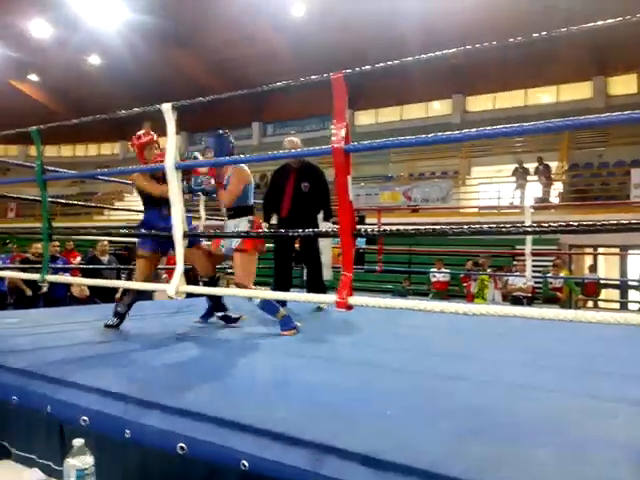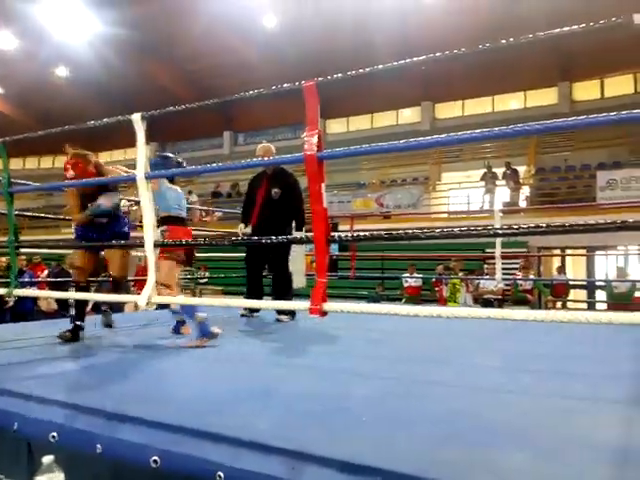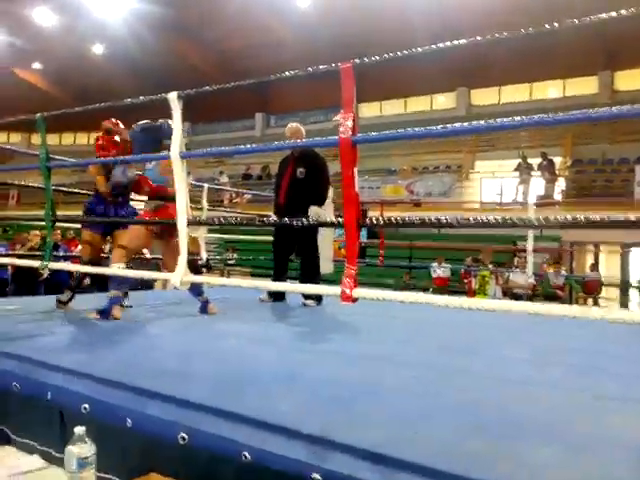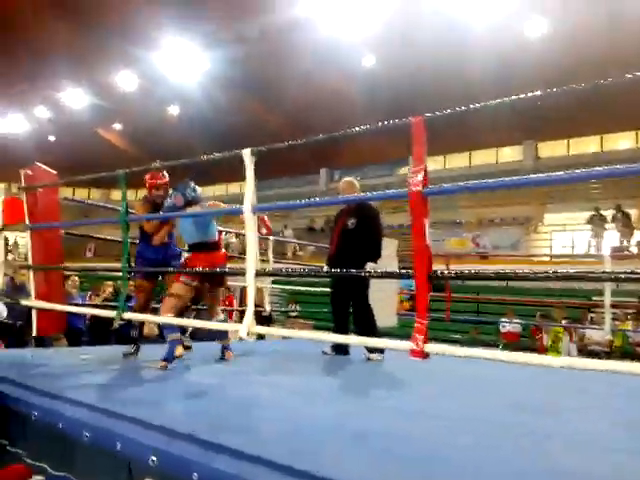
dt=0.3s
person 1, frame 1
left shoulder: (241, 171)
right shoulder: (223, 170)
left elbow: (227, 201)
left wrist: (217, 182)
left hip: (244, 228)
right hip: (231, 228)
left knee: (243, 283)
left ankle: (286, 319)
person 1, frame 2
left shoulder: (155, 183)
right shoulder: (178, 191)
left hip: (171, 236)
right hip: (183, 235)
left knee: (166, 289)
right knee: (161, 284)
left ankle: (205, 328)
right ankle: (181, 323)
person 1, frame 3
left shoulder: (166, 160)
right shoulder: (159, 158)
left elbow: (174, 191)
left wrist: (151, 189)
left hip: (160, 212)
right hip: (168, 213)
left knee: (119, 254)
right knee: (174, 265)
left ankle: (114, 305)
right ankle: (204, 302)
person 1, frame 4
right shoulder: (210, 207)
left hip: (196, 262)
right hip: (217, 259)
left knee: (167, 309)
right knee: (213, 309)
left ankle: (175, 347)
right ankle: (226, 349)
person 2, frame 1
right shoulder: (139, 176)
right elbow: (161, 192)
right hip: (153, 227)
left knee: (208, 268)
right knee: (140, 278)
left ankle: (220, 310)
right ankle: (119, 314)
person 2, frame 2
left shoulder: (106, 175)
right shoulder: (74, 190)
right elbow: (76, 219)
right wrist: (91, 212)
left hip: (115, 231)
right hip: (89, 232)
left knee: (119, 273)
right knee: (80, 275)
left ankle: (107, 308)
right ankle: (77, 325)
person 2, frame 3
left shoulder: (125, 152)
right shoulder: (95, 167)
right elbow: (104, 190)
right wrist: (114, 183)
left hip: (122, 212)
right hip: (99, 211)
right knee: (89, 255)
right ankle: (71, 290)
person 2, frame 4
right shoulder: (143, 205)
right elbow: (150, 228)
left hip: (169, 252)
right hip: (148, 254)
right knee: (142, 300)
right ankle: (135, 342)
person 3, frame 1
left shoulder: (313, 171)
right shoulder: (279, 173)
left elbow: (324, 196)
right elbow: (269, 197)
left wrist: (327, 219)
right wrist: (266, 217)
left hip: (307, 222)
right hip: (285, 222)
left knee: (312, 258)
right knee: (281, 259)
left ankle: (317, 296)
person 3, frame 2
left shoulder: (287, 178)
right shoulder: (256, 180)
left elbow: (297, 204)
right elbow: (248, 203)
left wrist: (299, 229)
right wrist: (244, 222)
left hip: (280, 231)
right hip: (259, 231)
left knee: (279, 268)
right knee: (252, 265)
left ankle: (284, 309)
person 3, frame 3
left shoulder: (314, 159)
right shoulder: (285, 161)
left elbow: (323, 184)
left wrist: (317, 204)
right wrist: (276, 211)
left hip: (304, 215)
right hip: (286, 215)
left knee: (308, 254)
right knee: (280, 252)
left ankle: (312, 294)
right ankle: (276, 292)
person 3, frame 4
left shoulder: (367, 211)
right shoulder: (341, 214)
left elbow: (375, 237)
left wrist: (372, 260)
right wrist: (329, 263)
left hip: (357, 266)
right hip: (340, 267)
left knee: (360, 305)
right knee: (338, 305)
left ankle: (374, 347)
right ankle: (340, 344)
